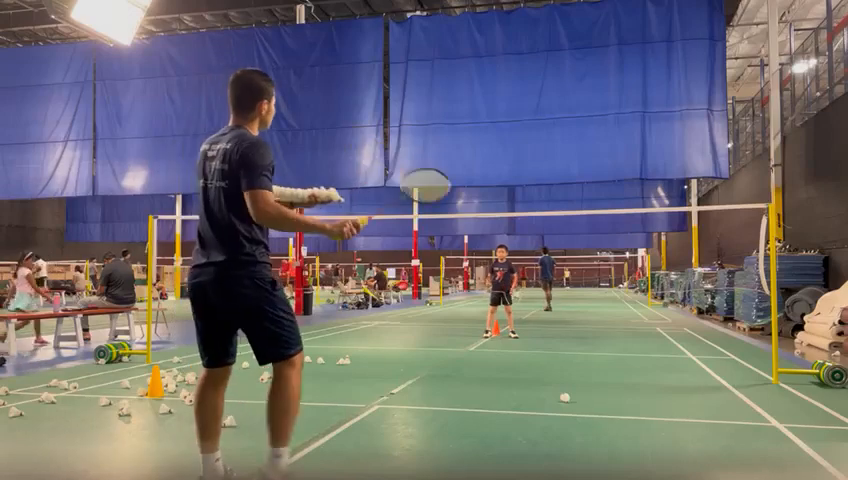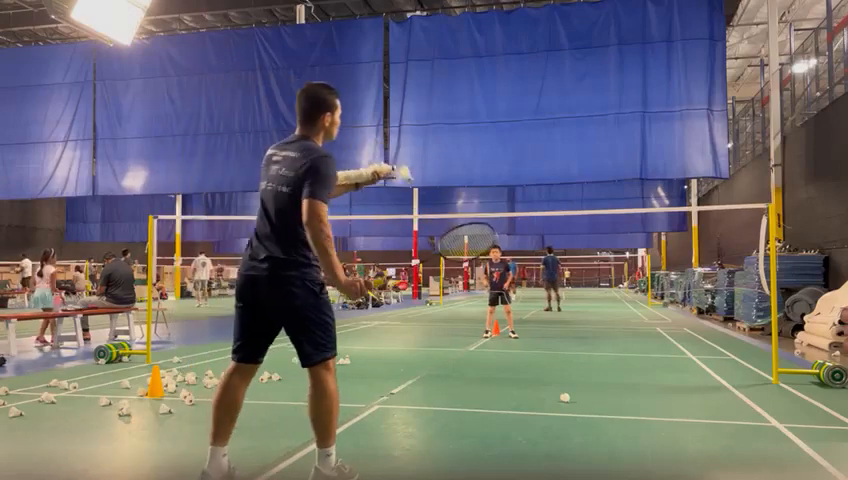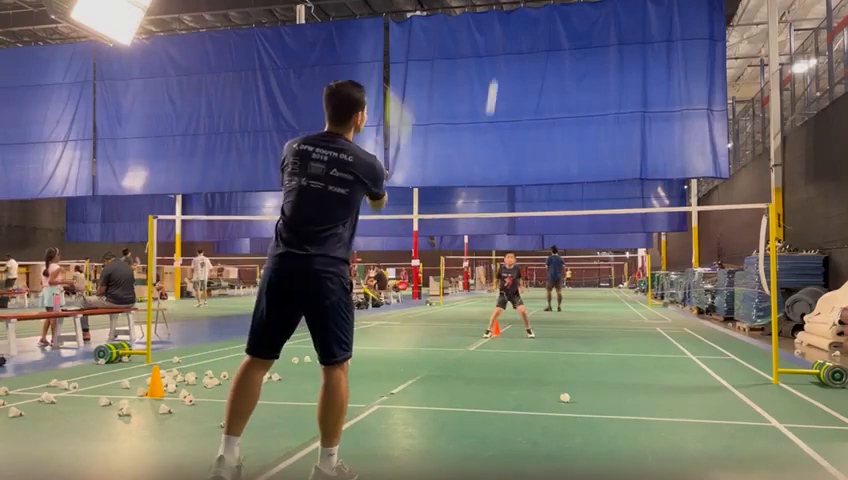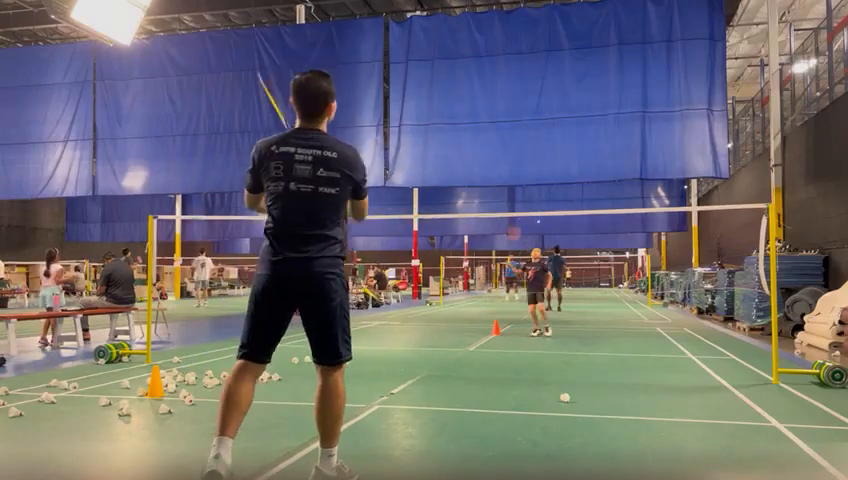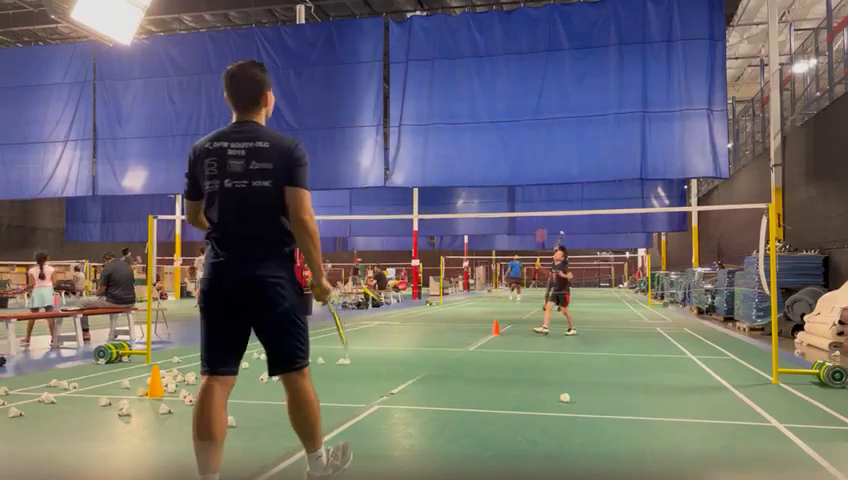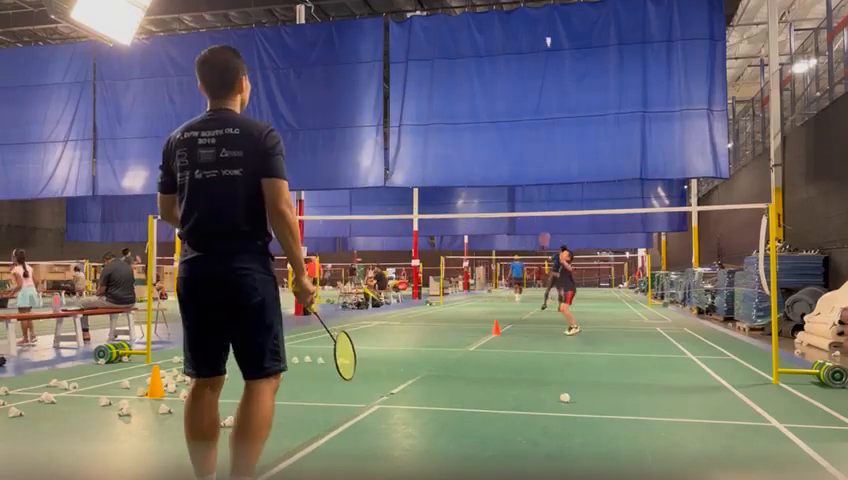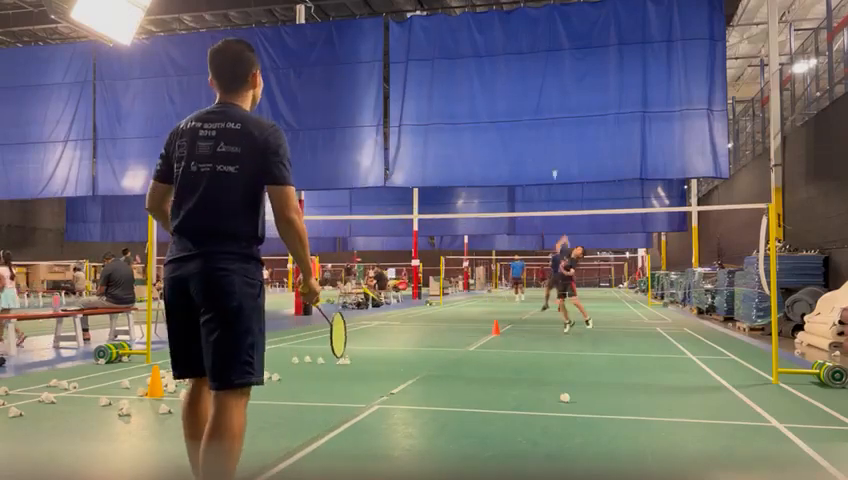
dt=0.4s
person 1, frame 1
left shoulder: (208, 147)
right shoulder: (253, 147)
right elbow: (261, 212)
left wrist: (299, 200)
right wrist: (327, 227)
left hip: (203, 274)
right hip: (244, 274)
left knee: (215, 371)
right knee: (288, 360)
person 1, frame 2
left shoulder: (274, 153)
right shoulder: (320, 159)
right elbow: (314, 219)
left wrist: (360, 181)
right wrist: (337, 276)
left hip: (253, 273)
right hip: (295, 276)
left knee: (241, 366)
right knee: (322, 367)
person 1, frame 3
left shoulder: (294, 149)
right shoulder: (368, 164)
right elbow: (379, 203)
right wrist: (374, 186)
left hip: (281, 266)
right hip: (326, 274)
left knee: (256, 360)
right knee: (335, 367)
person 1, frame 4
left shoulder: (265, 150)
right shoulder: (349, 158)
left elbow: (253, 203)
right elbow: (360, 213)
left hip: (274, 270)
right hip: (324, 273)
left knee: (249, 362)
right knee: (330, 369)
person 1, frame 5
left shoulder: (201, 150)
right shoulder: (287, 149)
left elbow: (193, 216)
right elbow: (301, 218)
right wrist: (319, 275)
left hip: (219, 276)
right hip: (272, 275)
left knee: (216, 379)
right knee: (295, 374)
person 1, frame 6
left shoulder: (177, 140)
right shoulder: (261, 135)
left elbow: (167, 212)
right elbow: (281, 210)
right wrist: (300, 274)
left hip: (194, 272)
right hip: (247, 271)
left knee: (205, 382)
right knee: (263, 380)
person 1, frame 7
left shoulder: (182, 131)
right shoulder: (265, 135)
left elbow: (154, 203)
right elbow: (287, 215)
right wrist: (307, 275)
left hip: (180, 269)
right hip: (232, 272)
left knee: (201, 383)
right knee: (232, 392)
